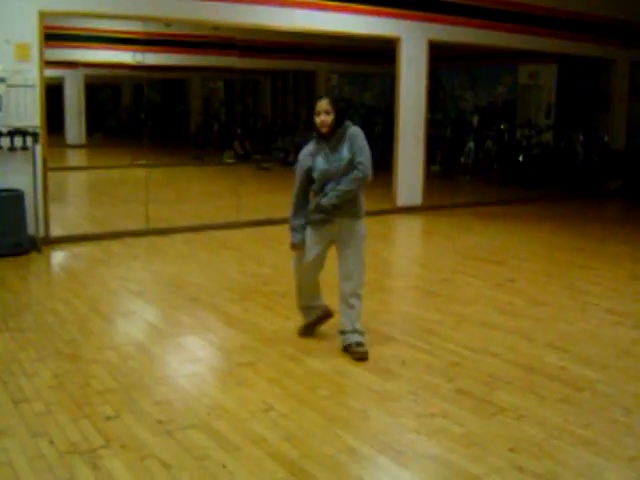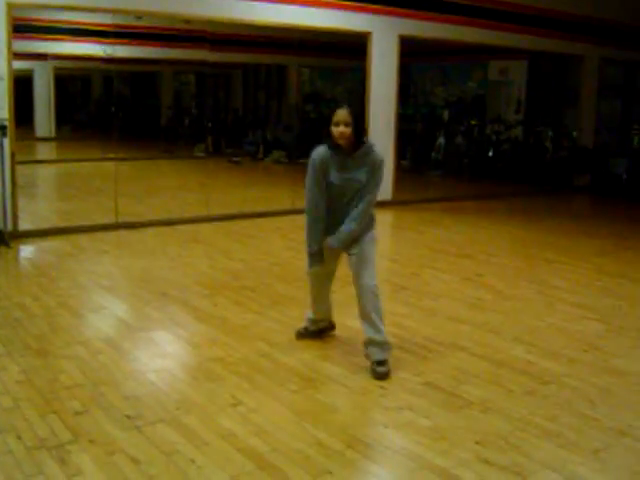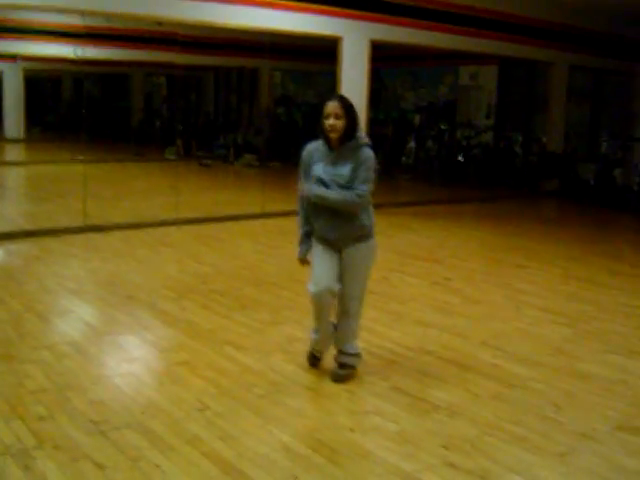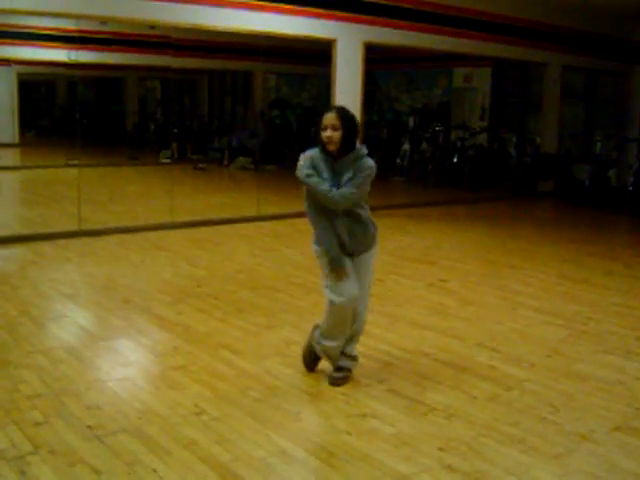
dt=0.5s
person 1, frame 1
left shoulder: (354, 135)
right shoulder: (309, 153)
left elbow: (363, 172)
right elbow: (300, 194)
left wrist: (329, 198)
right wrist: (296, 232)
left hip: (349, 221)
right hip: (316, 221)
left knee: (351, 279)
right knee: (303, 268)
left ankle: (352, 335)
right ankle: (314, 312)
person 1, frame 2
left shoulder: (372, 159)
right shoulder: (321, 157)
left elbow: (365, 204)
right elbow: (315, 204)
left wrist: (342, 239)
right wrist: (314, 249)
left hip: (361, 232)
right hip: (327, 230)
left knee: (367, 287)
right knee: (318, 280)
left ankle: (378, 351)
right ankle: (320, 322)
person 1, frame 3
left shoulder: (364, 155)
right shoulder: (312, 152)
left elbow: (356, 200)
right elbow: (305, 200)
left wrist: (315, 193)
right wrist: (304, 243)
left hip: (358, 239)
right hip: (324, 238)
left knee: (351, 298)
right knee: (322, 290)
left ankle: (347, 356)
right ankle: (319, 344)
person 1, frame 4
left shoulder: (365, 165)
right shoulder: (311, 159)
left elbow: (340, 200)
right elbow: (316, 211)
left wrist: (306, 177)
right wrist: (331, 253)
left hip: (363, 244)
right hip: (331, 244)
left knee: (358, 306)
right knee: (344, 299)
left ankle: (344, 360)
right ankle: (321, 343)
